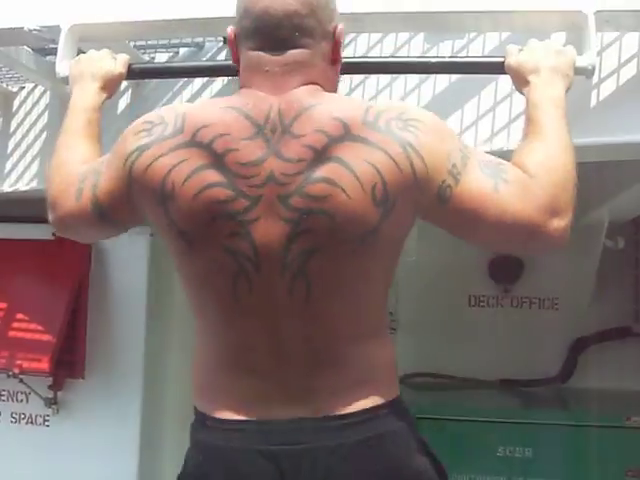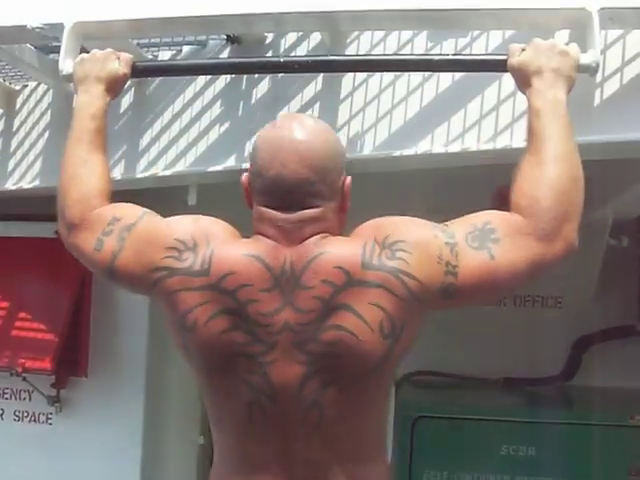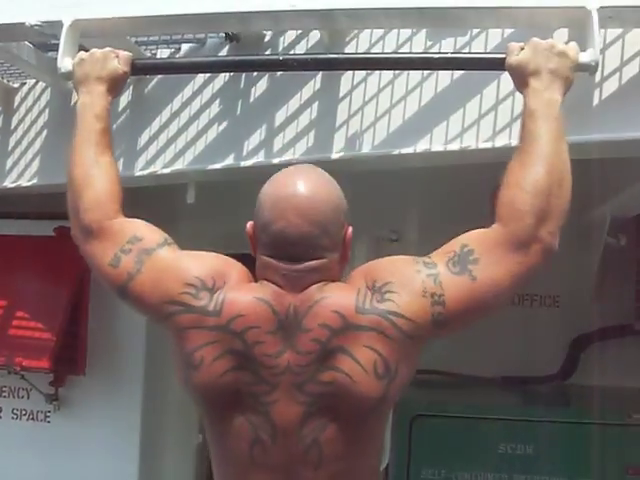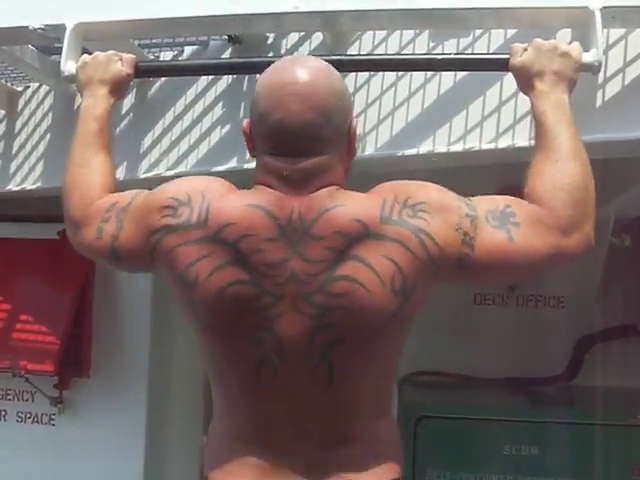
dt=0.3s
person 1, frame 1
left shoulder: (168, 137)
right shoulder: (391, 135)
left elbow: (67, 204)
right elbow: (547, 214)
left wrist: (87, 91)
right wrist: (545, 86)
person 1, frame 2
left shoulder: (196, 265)
right shoulder: (391, 266)
left elbow: (79, 222)
right elbow: (548, 231)
left wrist: (92, 94)
right wrist: (547, 91)
person 1, frame 3
left shoulder: (203, 303)
right shoulder: (387, 309)
left elbow: (95, 226)
right elbow: (530, 232)
left wrist: (94, 95)
right wrist: (543, 91)
person 1, frame 4
left shoulder: (191, 218)
right shoulder: (402, 223)
left elbow: (84, 220)
right elbow: (566, 227)
left wrist: (97, 97)
right wrist: (549, 91)
